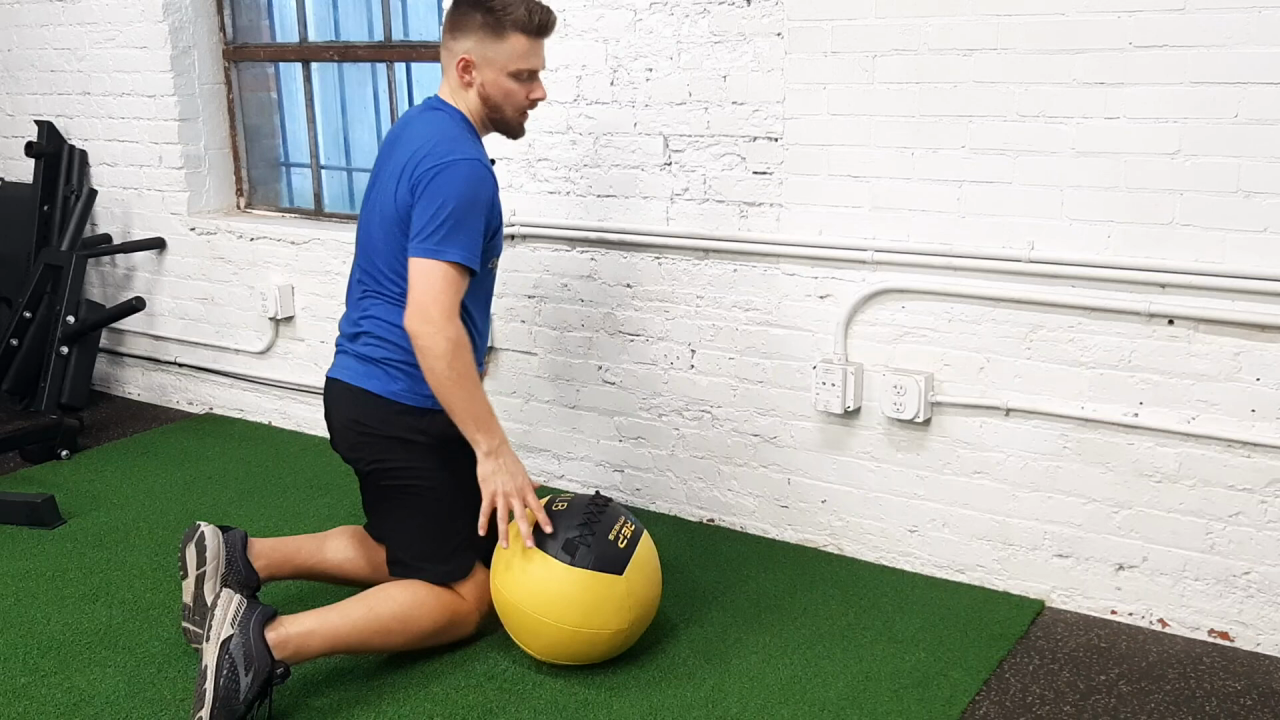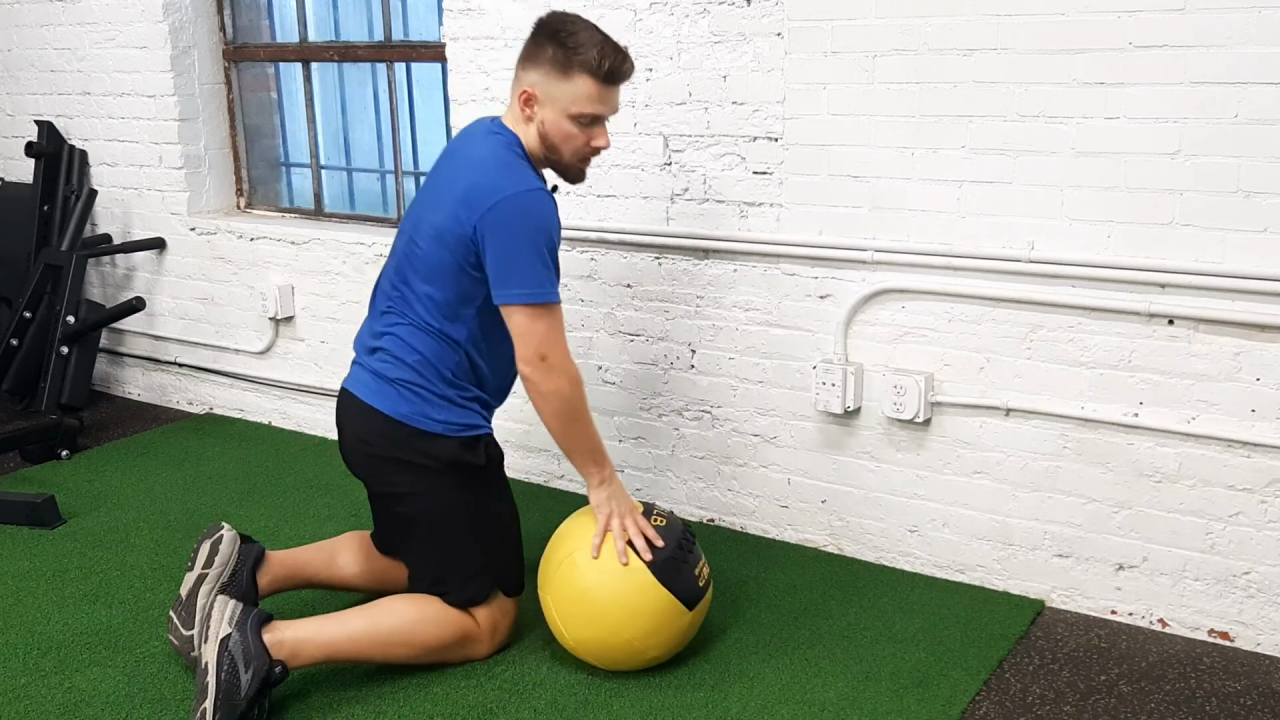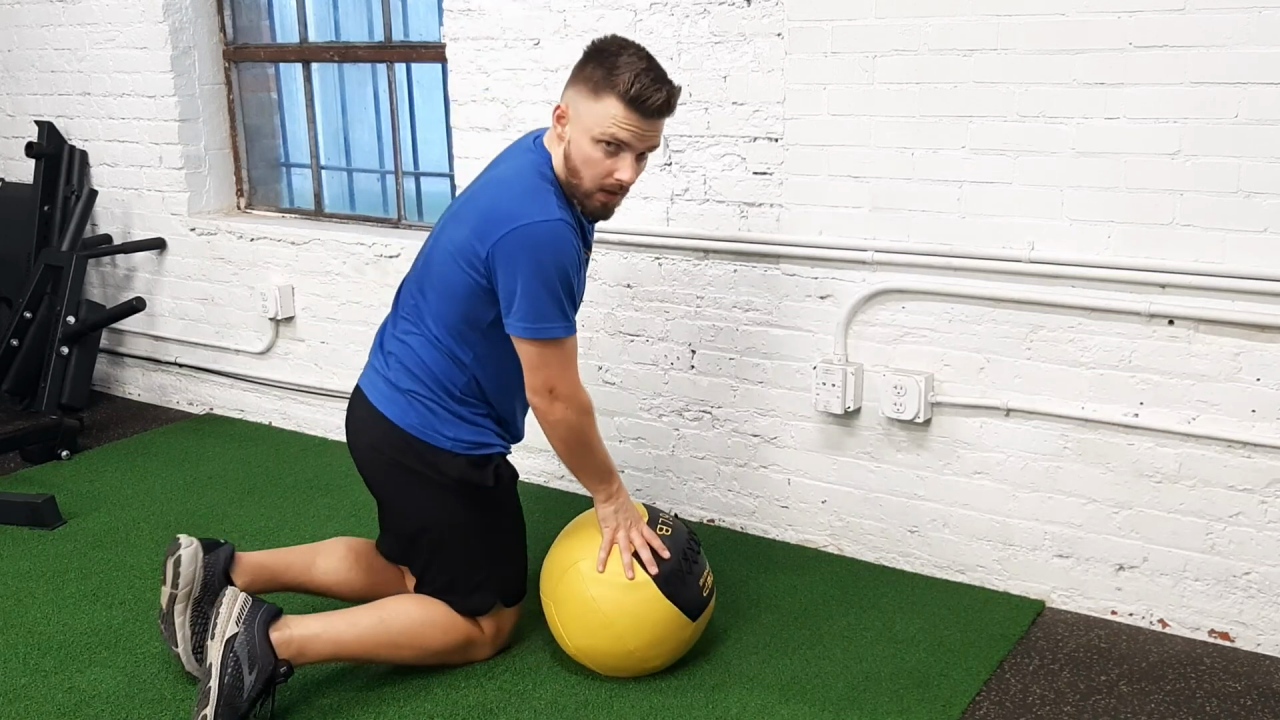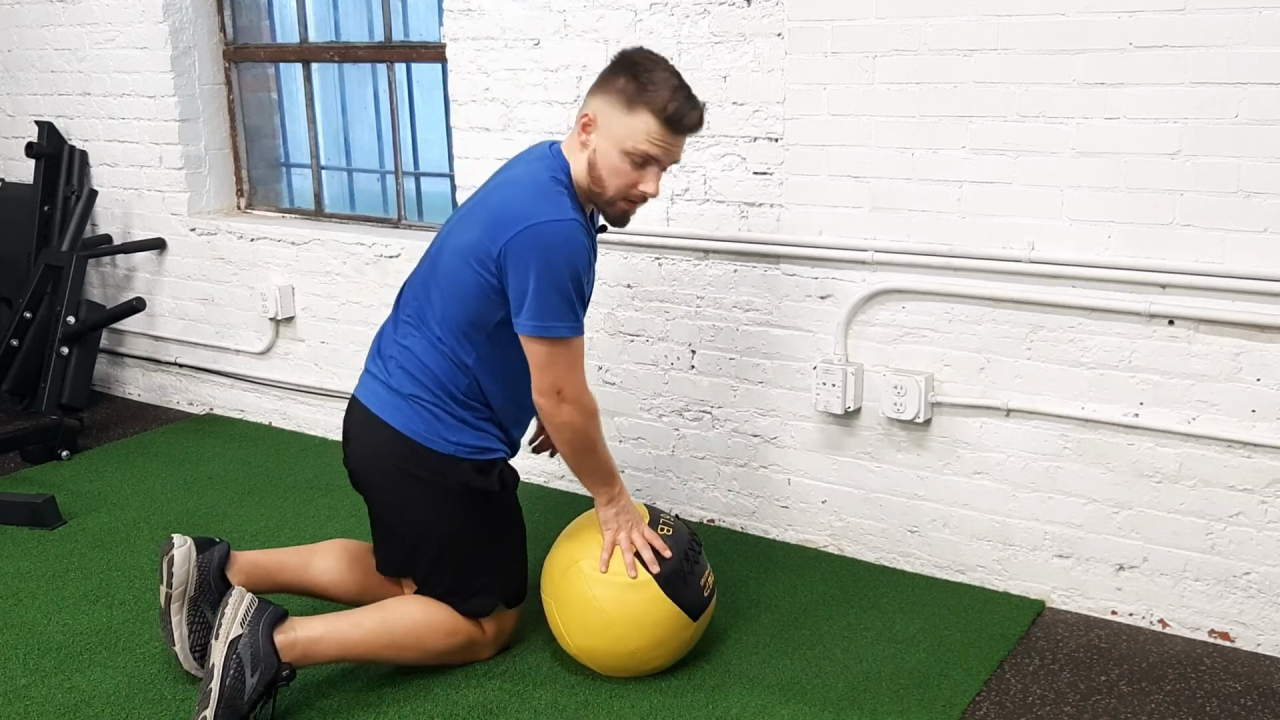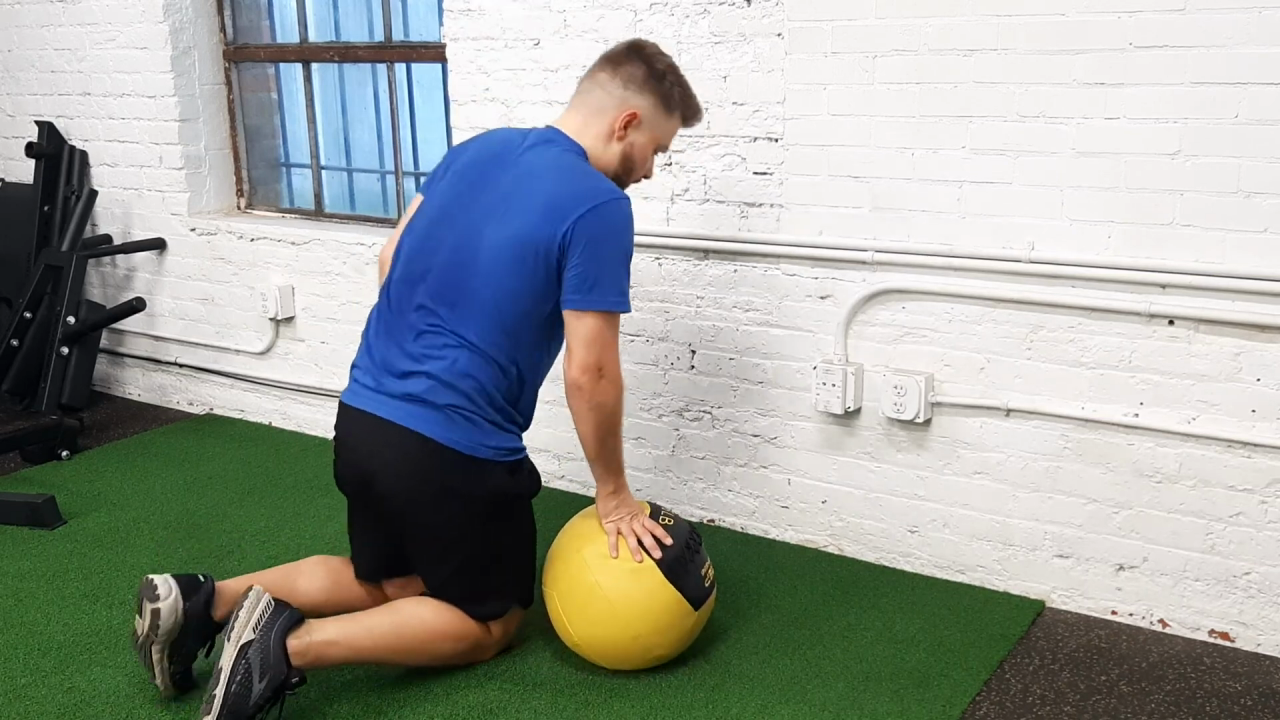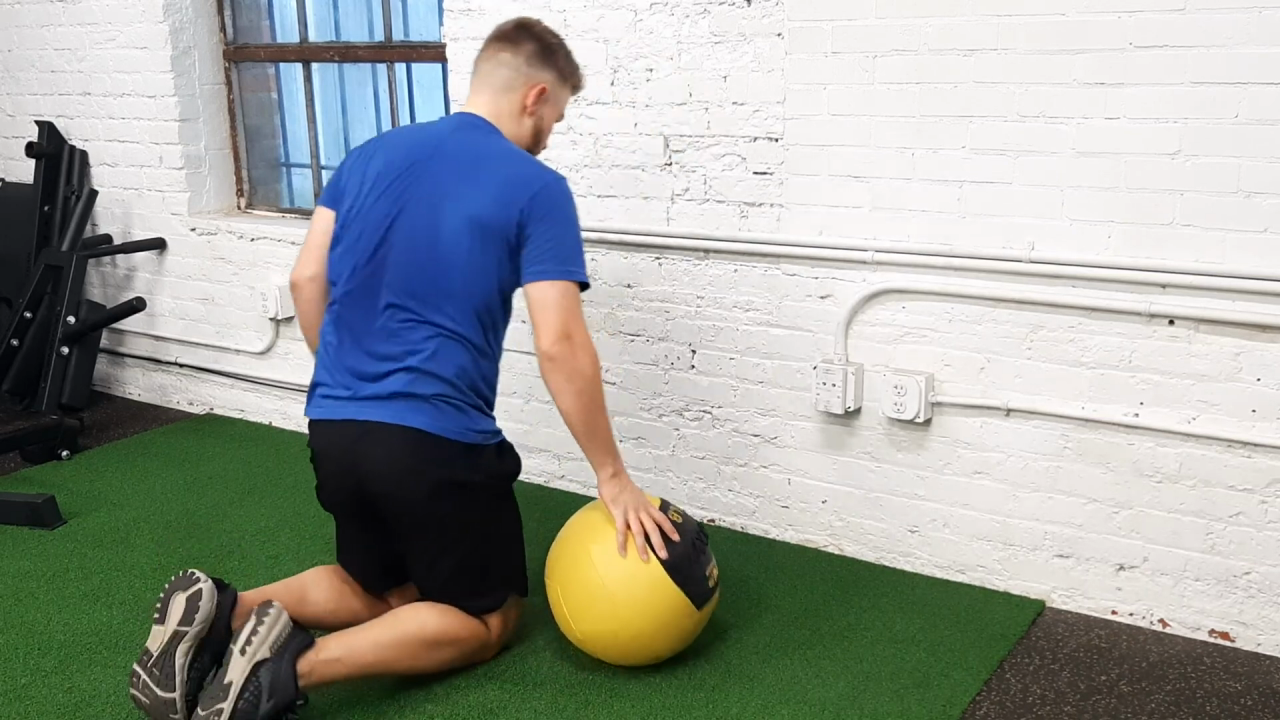
dt=0.4s
person 1, frame 1
left shoulder: (419, 127)
right shoulder: (459, 166)
right elbow: (431, 324)
left wrist: (463, 344)
right wrist: (495, 453)
left hip: (358, 389)
right hip: (404, 408)
left knee: (406, 552)
right knee: (462, 596)
left ankle: (239, 555)
right ankle: (267, 642)
person 1, frame 2
left shoulder: (480, 143)
right shoulder: (517, 199)
right elbow: (544, 365)
right wrist: (604, 484)
left hip: (375, 401)
right hip: (425, 428)
left knee: (415, 559)
right knee: (481, 617)
left ankle: (250, 567)
right ankle: (265, 643)
person 1, frame 3
left shoulder: (537, 160)
right shoulder: (538, 227)
right elbow: (553, 396)
left wrist: (559, 356)
right wrist: (613, 498)
left hip: (389, 408)
right hip: (435, 438)
left knee: (406, 572)
right knee: (483, 621)
left ankle: (224, 570)
right ankle: (274, 640)
person 1, frame 4
left shoulder: (540, 168)
right shoulder: (551, 228)
right elbow: (558, 395)
left wrist: (528, 404)
right wrist: (613, 503)
left hip: (379, 416)
right hip: (432, 444)
left knee: (406, 578)
right knee: (483, 621)
left ankle: (221, 569)
right ankle: (278, 641)
person 1, frame 5
left shoulder: (476, 149)
right shoulder: (599, 207)
left elbow: (391, 262)
right elbow: (589, 376)
right wrist: (613, 496)
left hip: (363, 417)
right hip: (453, 448)
left knee: (382, 581)
right knee: (488, 620)
left ankle: (204, 599)
right ankle: (295, 643)
person 1, frame 6
left shoulder: (375, 153)
right shoulder: (535, 187)
left elbow: (308, 280)
right elbow: (561, 348)
right wrist: (613, 479)
left hip: (333, 429)
right hip: (438, 439)
left knee: (378, 588)
right knee: (486, 617)
left ankle: (222, 613)
right ankle: (297, 661)
